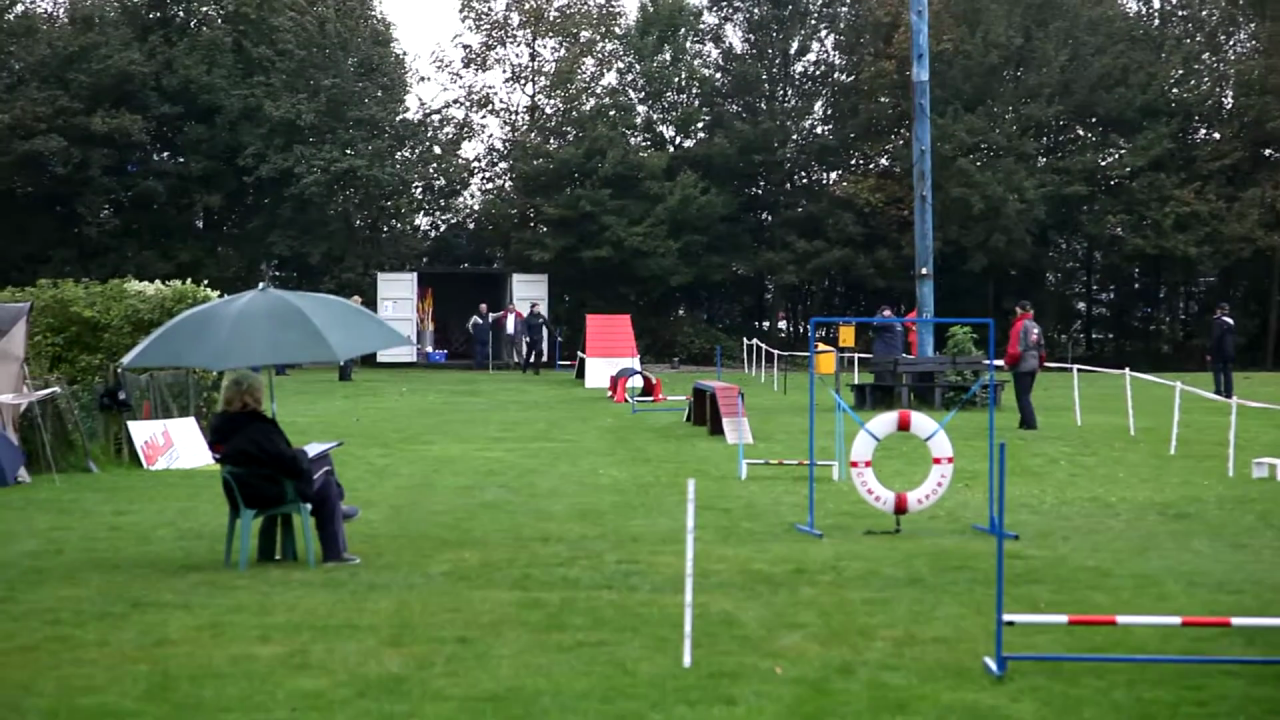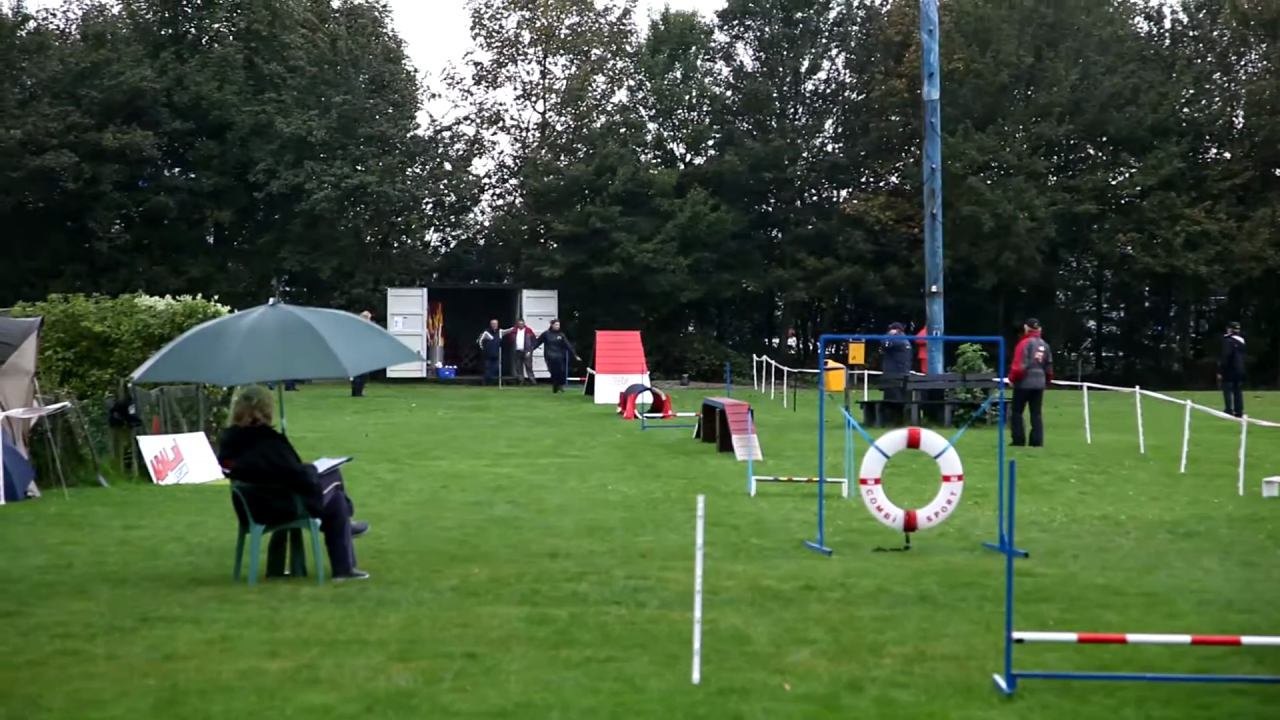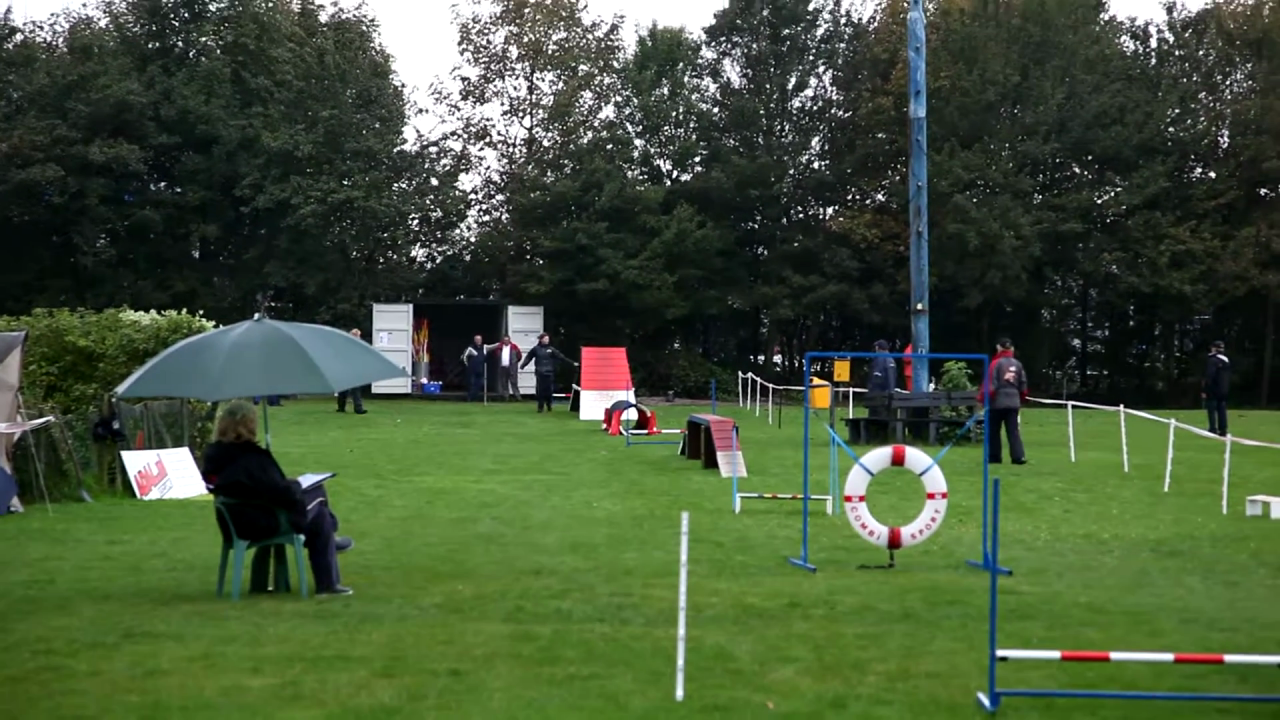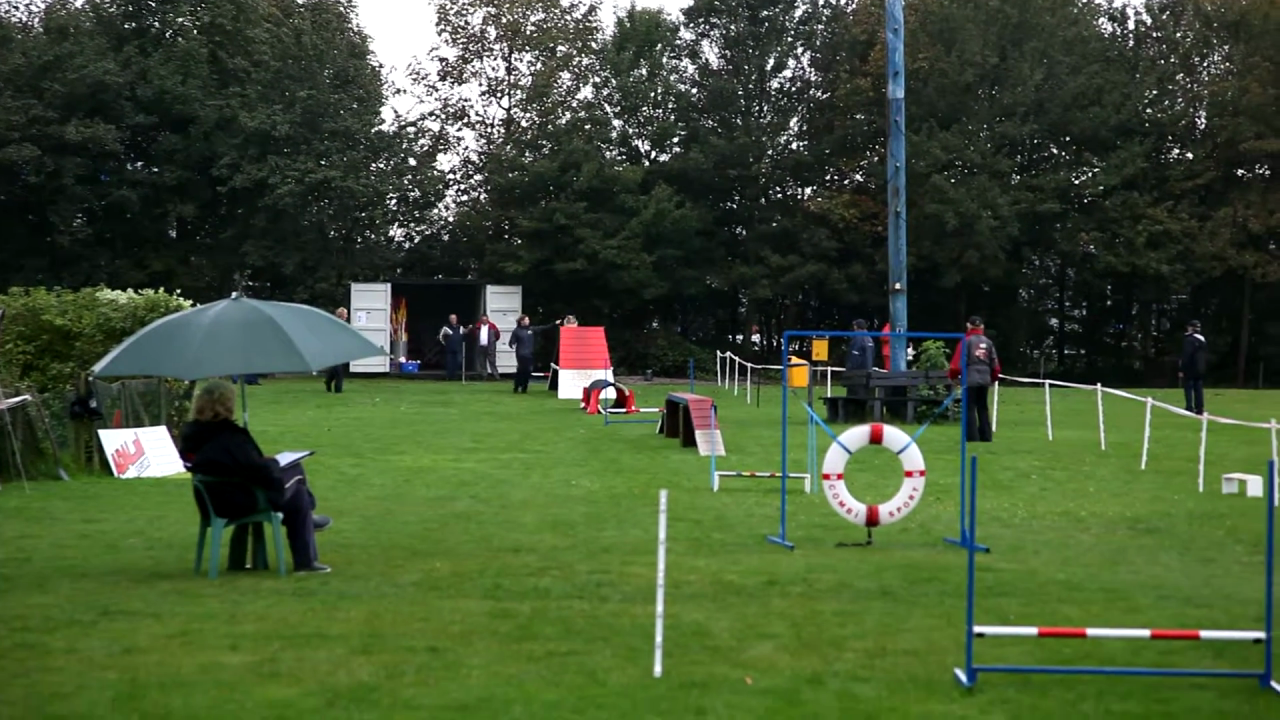
dt=0.4s
person 1, frame 1
left shoulder: (219, 425)
right shoulder: (257, 428)
right elbow: (289, 462)
left wrist: (295, 455)
right wrist: (302, 454)
right hip: (269, 492)
right knee: (326, 485)
right ankle: (335, 552)
person 1, frame 2
left shoulder: (229, 439)
right shoulder: (267, 443)
right elbow: (298, 478)
left wrist: (306, 470)
right wrist: (312, 470)
right hip: (278, 507)
right knee: (335, 500)
right ankle: (344, 568)
person 1, frame 3
left shoulder: (213, 455)
right shoulder: (251, 459)
right elbow: (282, 493)
left wrist: (289, 485)
right wrist: (295, 485)
right hip: (262, 523)
right knee: (319, 516)
right ankle: (327, 584)
person 1, frame 4
left shoulder: (191, 433)
right shoulder: (229, 437)
right elbow: (261, 472)
left wrist: (266, 463)
right wrist: (273, 463)
right hip: (240, 501)
right knee: (297, 494)
right ankle: (305, 562)
